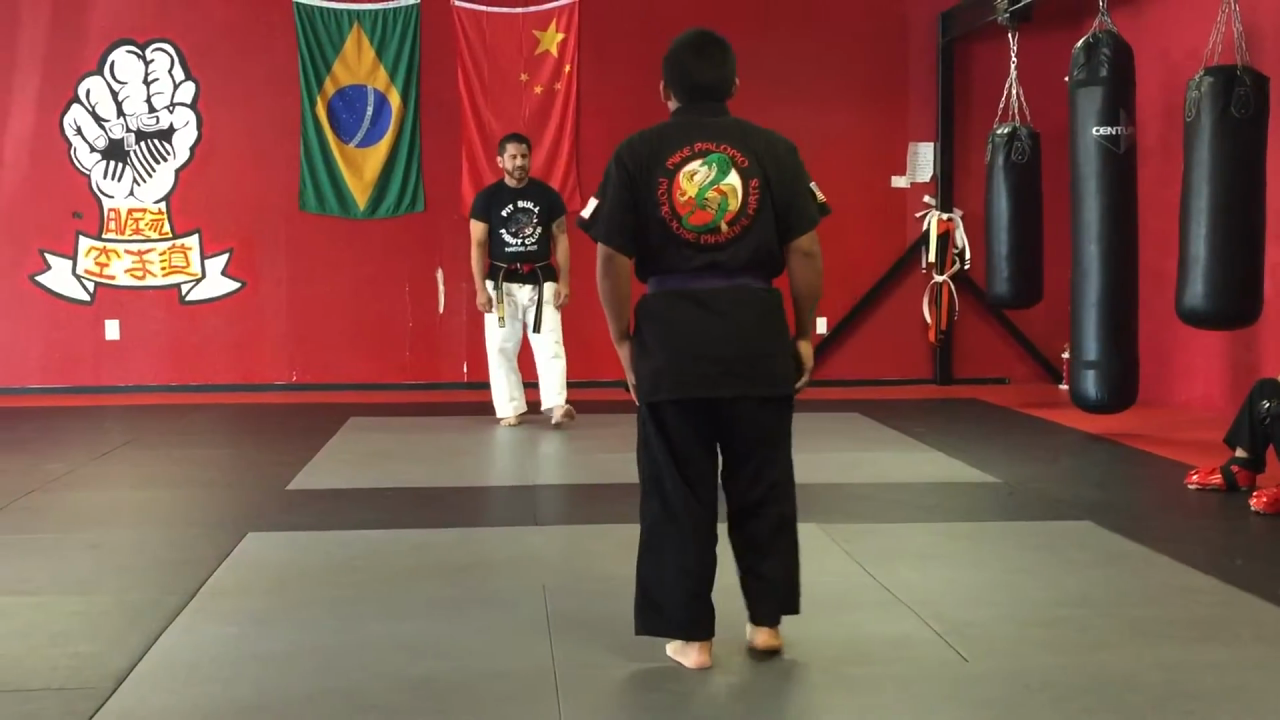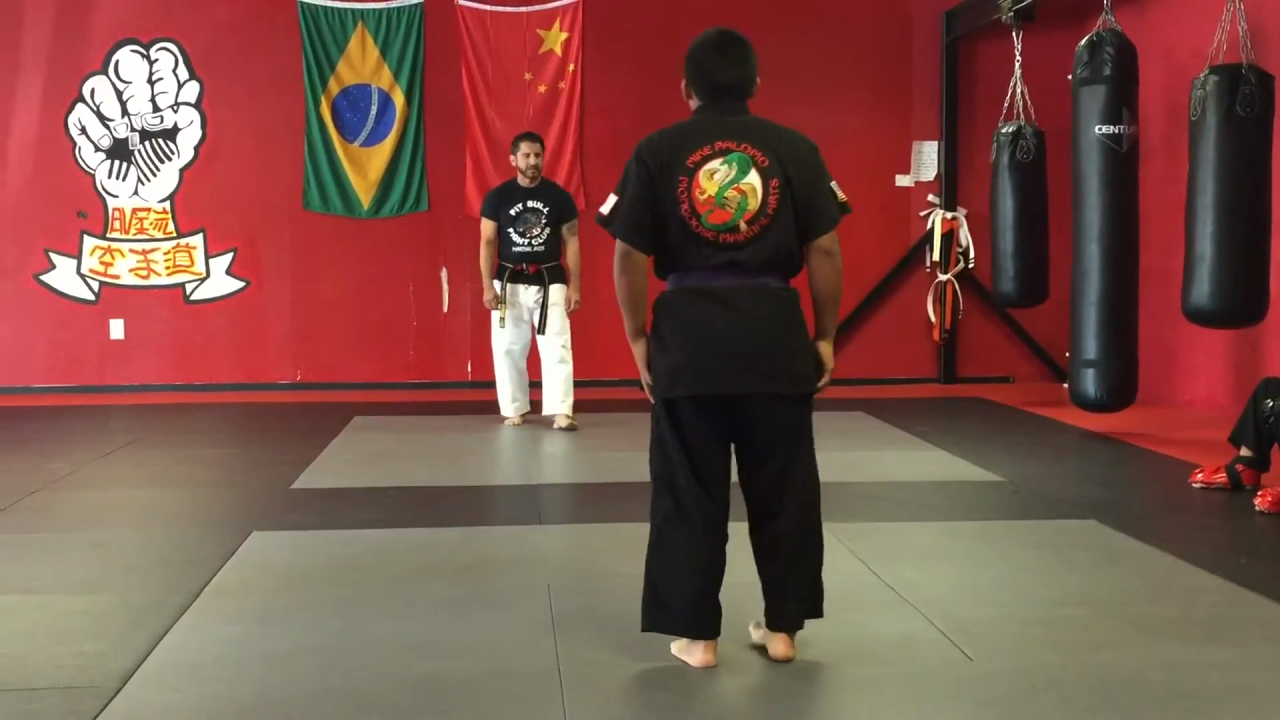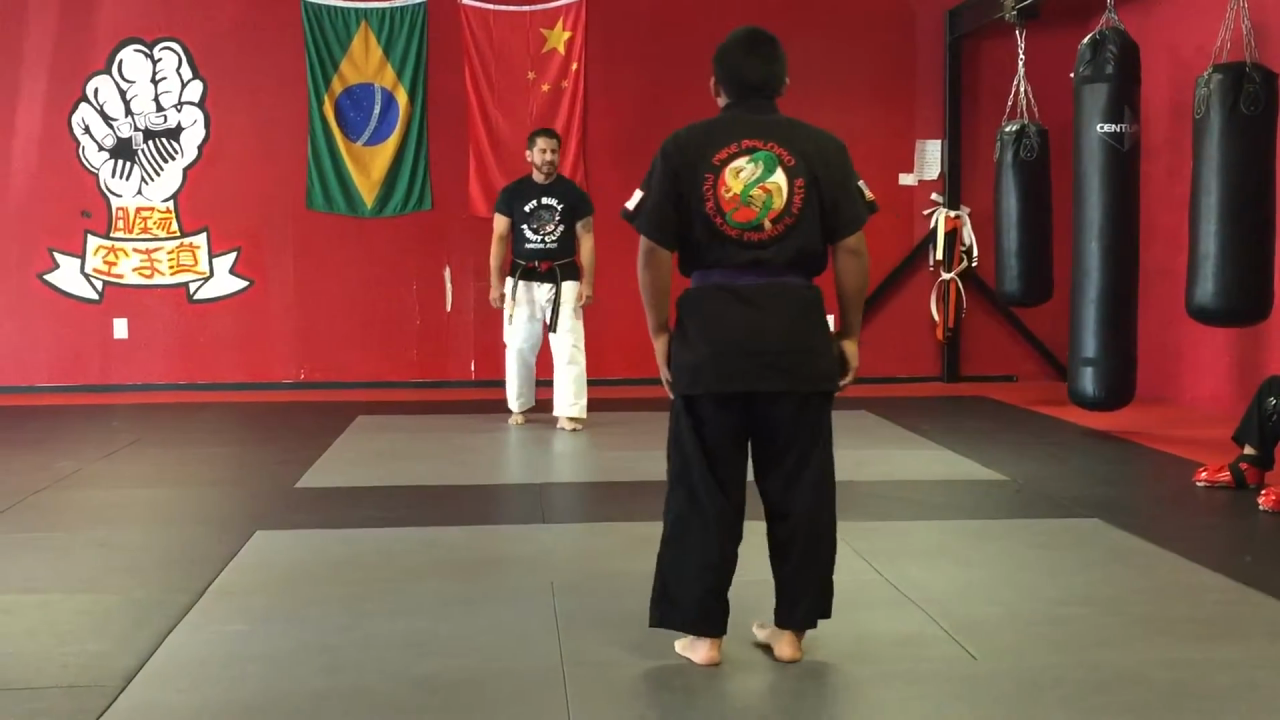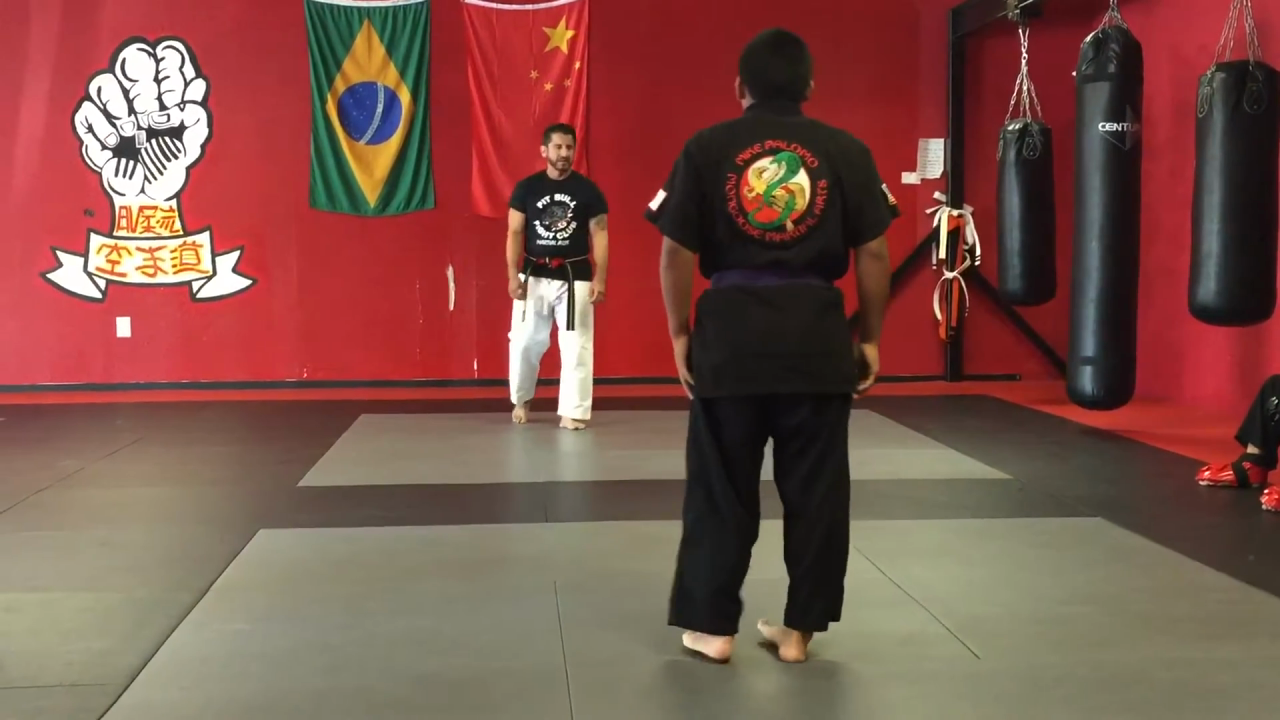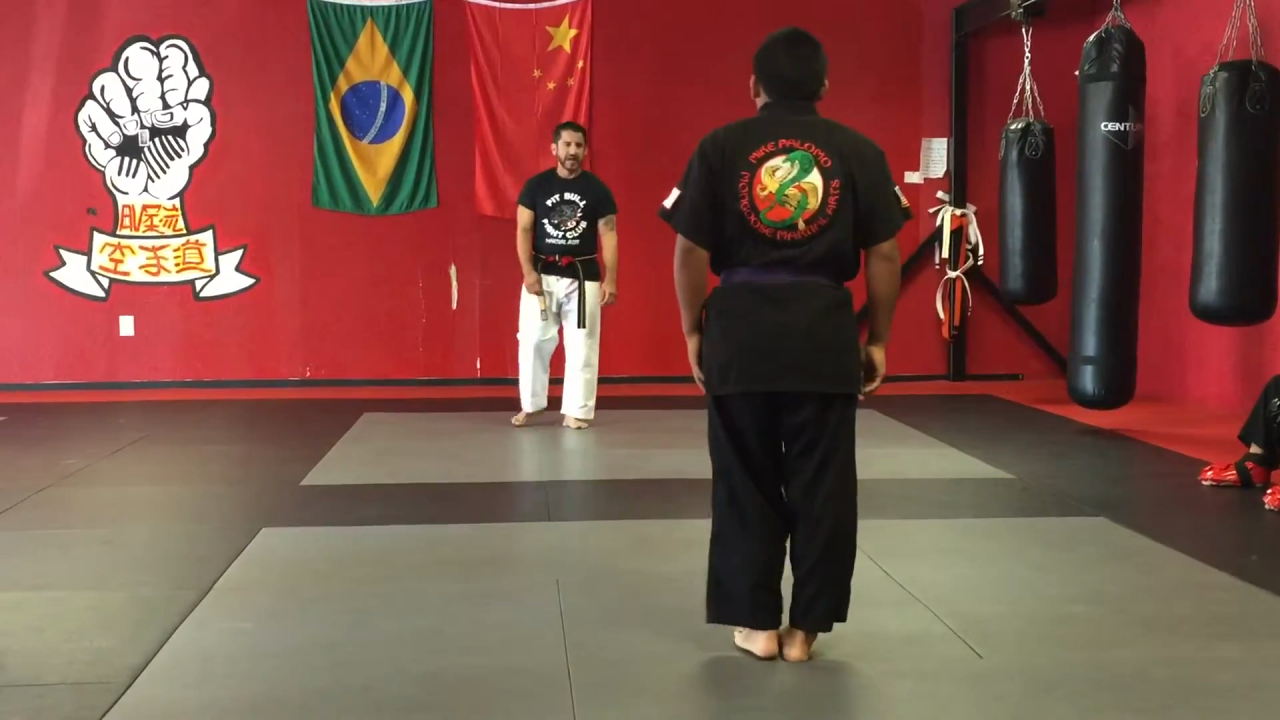
dt=0.2s
person 1, frame 1
left shoulder: (637, 153)
right shoulder: (773, 149)
left elbow: (611, 259)
right elbow: (805, 251)
left wrist: (624, 340)
right wrist: (805, 334)
left hip: (671, 335)
right hip: (757, 331)
left knee: (677, 492)
right knee: (763, 485)
left ankle: (690, 634)
right ankle: (766, 620)
person 1, frame 2
left shoulder: (658, 150)
right shoulder: (794, 148)
left elbow: (629, 256)
right elbow: (824, 251)
left wrist: (638, 336)
right wrist: (825, 334)
left hip: (689, 333)
right hip: (776, 331)
left knee: (689, 491)
right knee: (784, 489)
left ankle: (696, 633)
right ankle: (782, 627)
person 1, frame 3
left shoulder: (684, 147)
right shoulder: (821, 147)
left elbow: (654, 252)
right elbow: (851, 250)
left wrist: (660, 332)
right wrist: (849, 332)
left hip: (710, 331)
right hip: (797, 331)
left knee: (704, 487)
right knee: (800, 488)
left ankle: (701, 630)
right ankle: (791, 627)
person 1, frame 4
left shoulder: (707, 148)
right shoulder: (845, 150)
left elbow: (676, 253)
right elbow: (873, 254)
left wrist: (680, 334)
right wrist: (870, 337)
left hip: (730, 331)
right hip: (816, 333)
left knee: (721, 487)
right knee: (816, 487)
left ankle: (713, 625)
right ankle: (798, 627)
person 1, frame 5
left shoulder: (721, 146)
right shoulder: (858, 151)
left elbow: (690, 251)
right elbow: (884, 255)
left wrist: (693, 331)
right wrist: (878, 340)
left hip: (740, 329)
right hip: (824, 333)
left knee: (745, 485)
right knee: (823, 487)
left ankle: (757, 622)
right ankle: (804, 627)
person 2, frame 1
left shoulder: (547, 195)
right shoulder: (487, 198)
left elbow: (561, 238)
right elbow: (478, 245)
left wrist: (563, 280)
right wrist: (481, 288)
left hip: (541, 280)
right hip: (501, 283)
left knee: (549, 345)
right knee: (501, 348)
left ankle: (556, 406)
right ankle: (509, 409)
person 2, frame 2
left shoulder: (559, 197)
right shoulder: (498, 197)
left elbow: (571, 242)
right elbow: (487, 242)
left wrist: (574, 286)
right wrist: (488, 285)
left hip: (550, 282)
right hip: (510, 282)
left knee: (556, 347)
right knee: (508, 350)
left ankle: (560, 412)
right ankle: (513, 409)
person 2, frame 3
left shoulder: (574, 193)
right shoulder: (512, 192)
left elbow: (586, 238)
right elbow: (500, 238)
left wrist: (587, 281)
right wrist: (495, 283)
left hip: (564, 278)
right hip: (522, 279)
left knee: (568, 346)
right knee: (519, 346)
left ankle: (568, 413)
right ankle: (519, 406)
person 2, frame 4
left shoulder: (588, 190)
right shoulder: (526, 188)
left elbow: (600, 234)
right elbow: (514, 233)
left wrist: (599, 277)
right wrist: (513, 275)
left hip: (574, 276)
right hip: (533, 275)
left knee: (576, 346)
right knee: (524, 343)
left ankle: (573, 412)
right ankle: (521, 400)
person 2, frame 5
left shoulder: (598, 190)
right shoulder: (536, 185)
left elbow: (608, 235)
right elbow: (524, 230)
left wrist: (610, 278)
right wrist: (528, 270)
left hip: (583, 276)
right hip: (543, 274)
left knee: (582, 347)
right knee: (534, 342)
left ankle: (577, 411)
right ankle: (531, 406)
